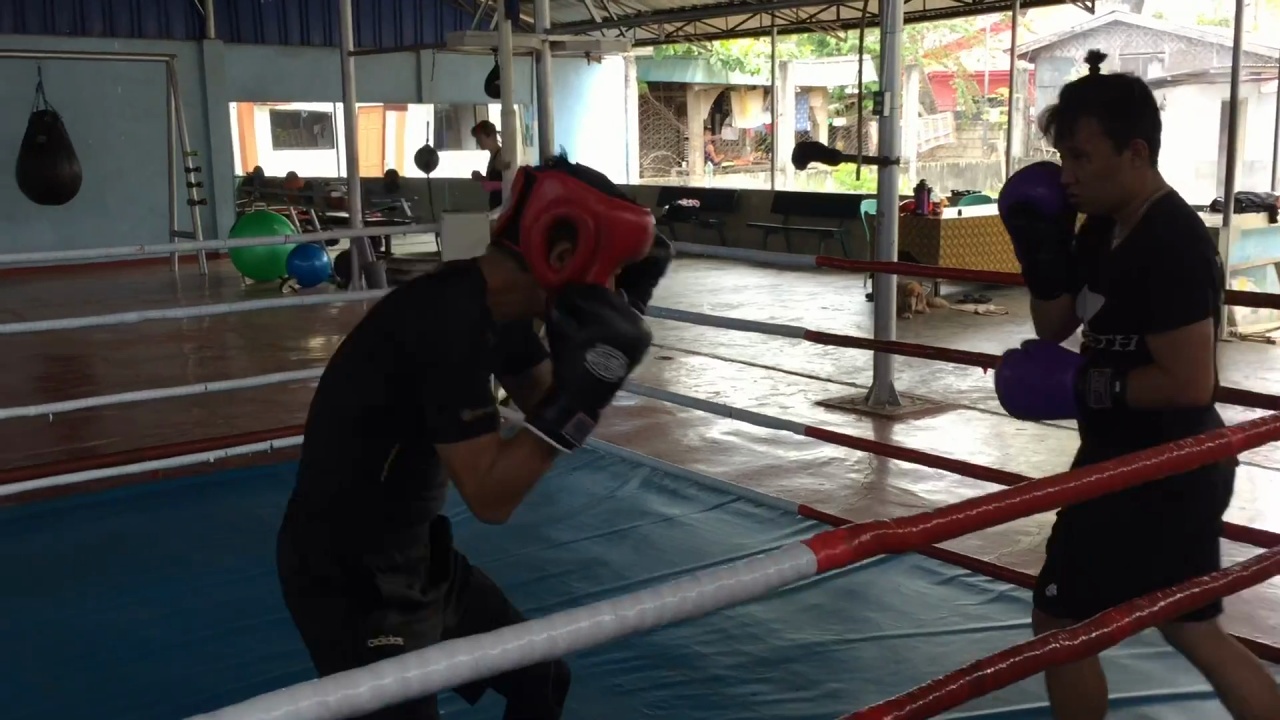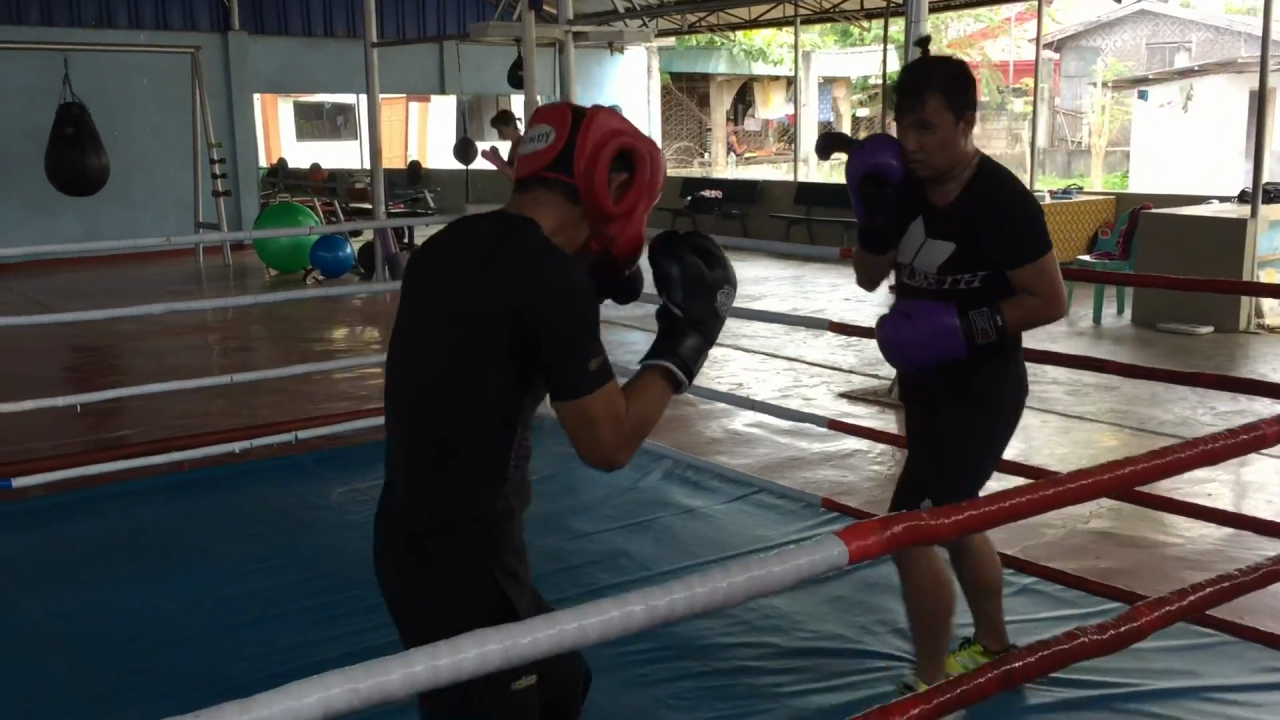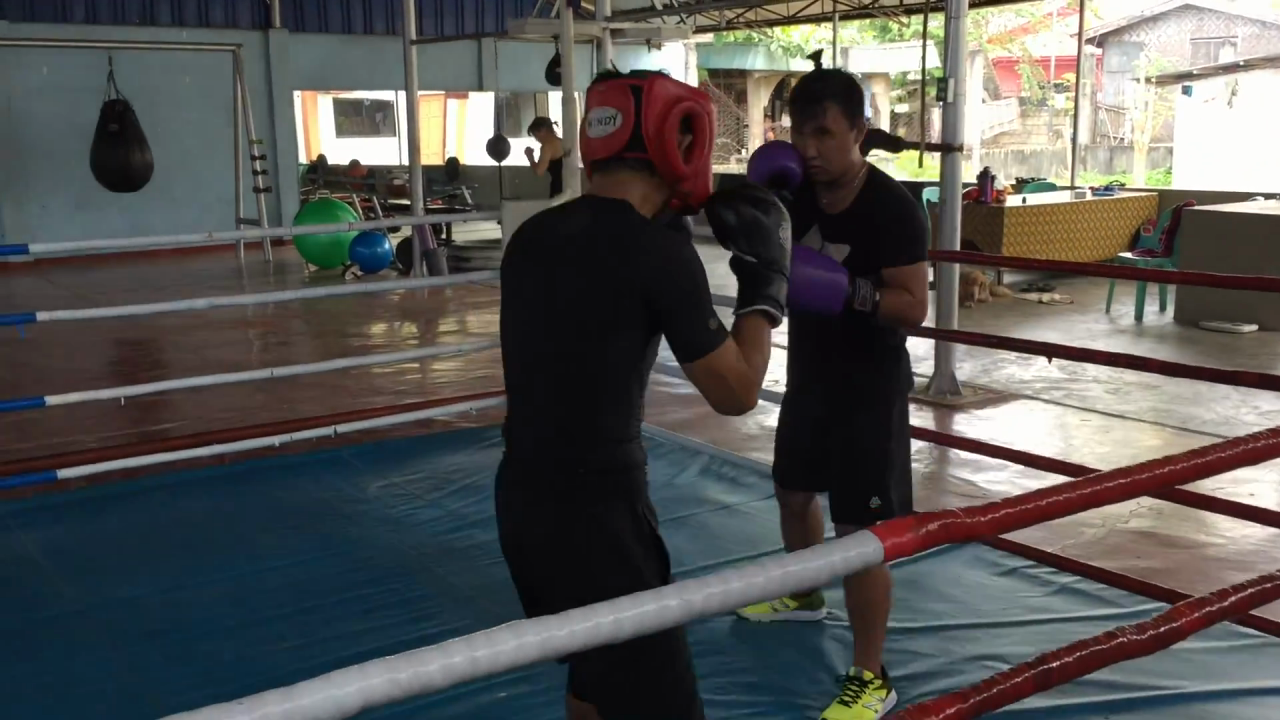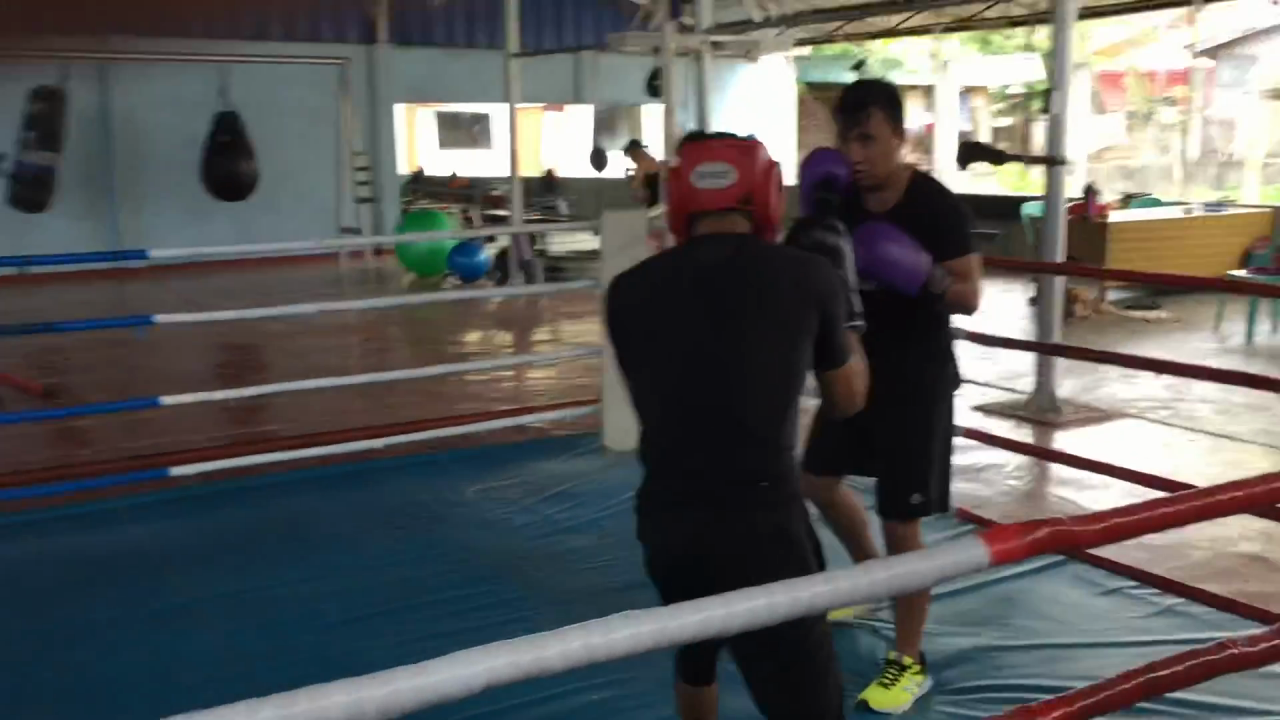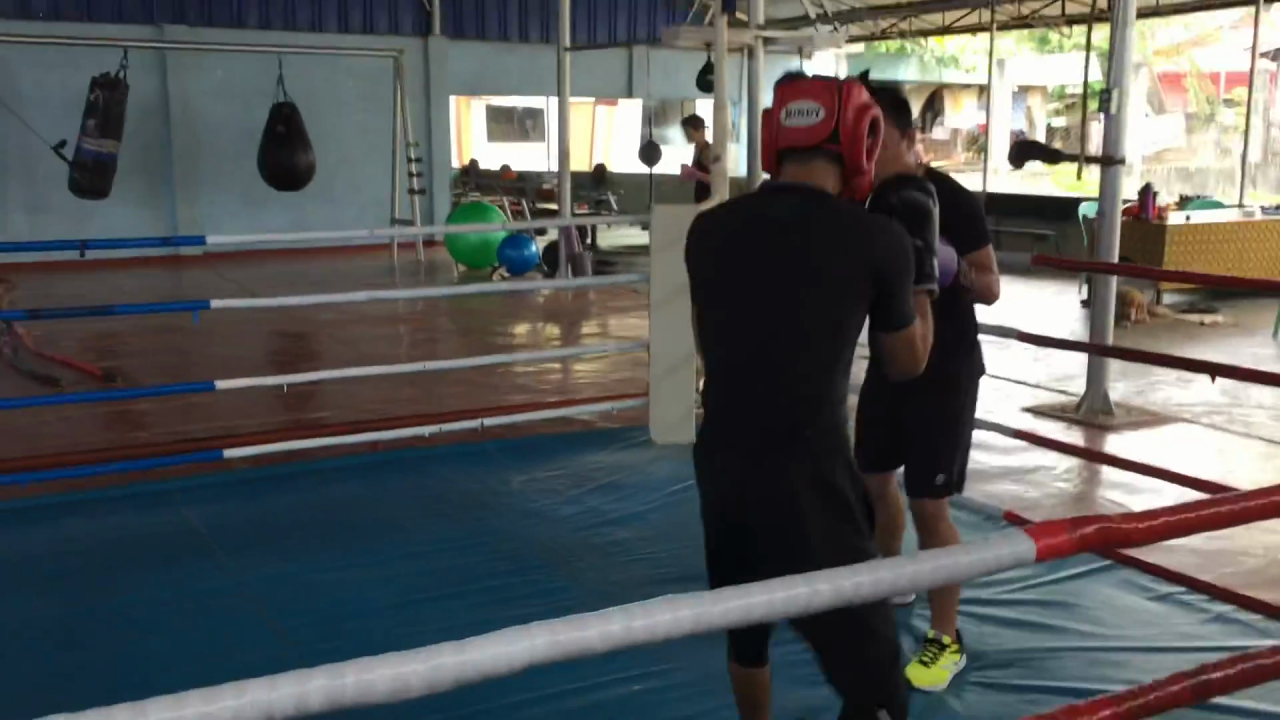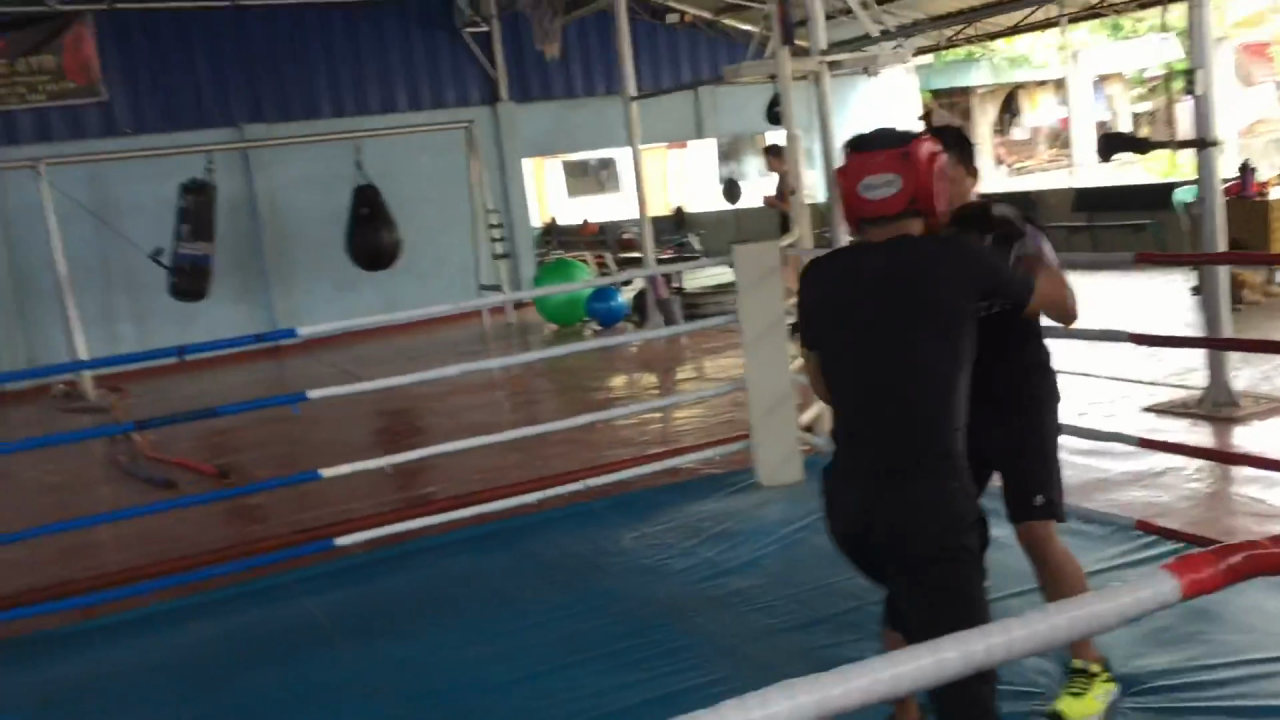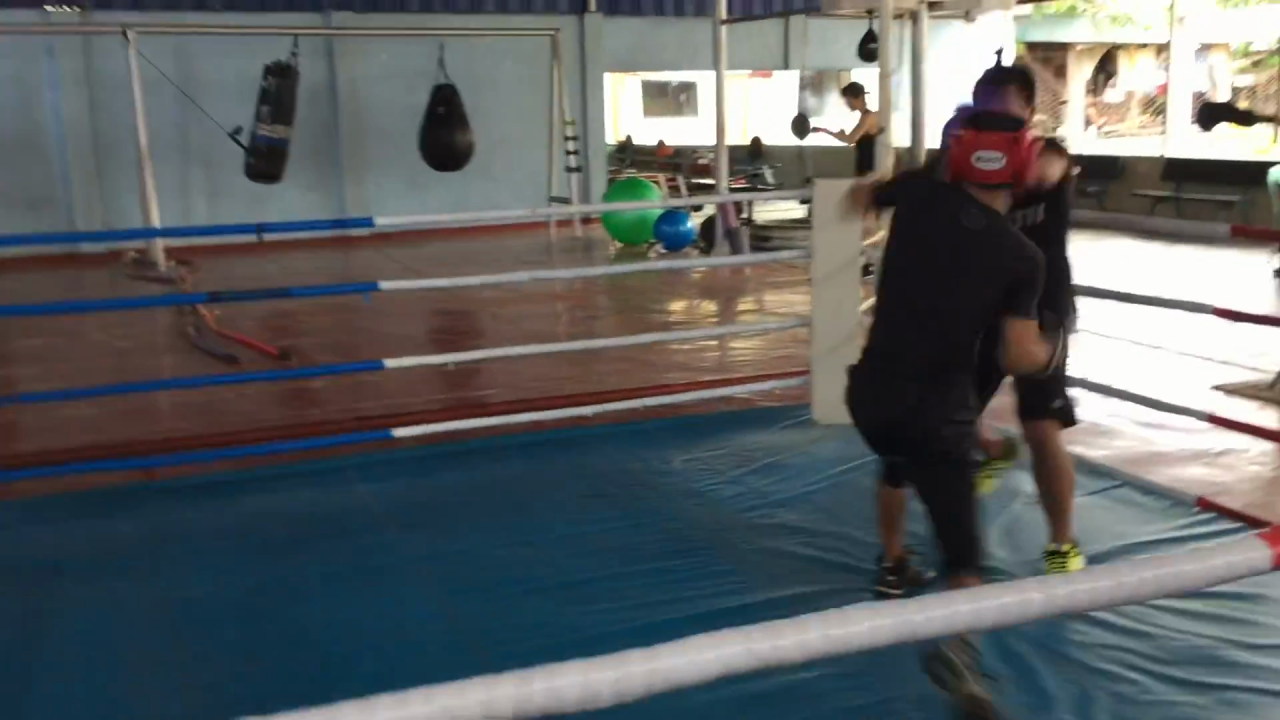
dt=0.7s
person 1, frame 1
left shoulder: (1171, 248)
right shoulder: (1104, 227)
left elbow: (1189, 384)
right elbow: (1055, 326)
left wrist: (1086, 388)
right wrist: (1041, 254)
left hip: (1153, 478)
right hip: (1179, 471)
left knee: (1057, 624)
right knee: (1193, 628)
person 1, frame 2
left shoulder: (1003, 201)
right shoulder: (901, 183)
left elbow: (1049, 300)
right elbow: (867, 275)
left wrist: (968, 328)
right wrist: (872, 220)
left hip: (979, 391)
right hip: (927, 386)
left ankle: (930, 684)
right ankle: (990, 648)
person 1, frame 3
left shoulder: (892, 207)
right shoulder: (796, 192)
left elbow: (914, 306)
left wrist: (848, 293)
left hip: (870, 384)
right hip: (808, 371)
left knee: (859, 531)
right knee: (793, 493)
right ankle: (803, 593)
person 1, frame 4
left shoulder: (937, 205)
right shoulder: (841, 197)
left elbow: (969, 297)
left wrist: (926, 277)
left hip: (918, 379)
right hip: (856, 366)
left knee: (900, 524)
right knee: (818, 480)
left ankle: (908, 662)
person 1, frame 5
left shoulder: (952, 201)
right shoulder: (867, 199)
left elbow: (990, 286)
left wrist: (950, 270)
left hip: (946, 364)
left knee: (929, 502)
right knee: (875, 476)
left ankle: (946, 640)
person 1, frame 6
left shoulder: (1008, 231)
left wrist: (1045, 277)
left hip: (1019, 398)
right hip: (961, 396)
left knee: (1035, 530)
left ankle: (1090, 667)
person 1, frame 7
left shoulder: (1046, 155)
left elbow: (1046, 171)
left hip: (1042, 311)
left knee: (1042, 432)
left ankle: (1064, 546)
right ankle: (995, 452)
person 2, frame 1
left shoulder: (488, 305)
right shoulder: (449, 323)
left elbow: (551, 398)
right elbow: (491, 497)
left wrist: (621, 308)
right wrist: (587, 390)
left hip: (406, 546)
right hip: (345, 564)
person 2, frame 2
left shoulder: (452, 247)
right shoulder: (549, 275)
right elbow: (607, 443)
right wrist: (687, 334)
left hip: (417, 534)
right hip: (461, 561)
person 2, frame 3
left shoulder: (531, 237)
right shoulder: (657, 251)
right elbow: (734, 392)
right wrist: (765, 280)
left hip: (524, 500)
right hip: (595, 512)
left knee: (598, 663)
person 2, frame 4
left shoulder: (630, 289)
right shoulder: (808, 275)
right elbow: (847, 401)
left hip: (665, 520)
right hip: (762, 528)
left knee: (699, 643)
person 2, frame 5
left shoulder: (709, 229)
right shoulder: (876, 239)
right elbow: (907, 363)
right wrist: (920, 256)
left hip: (720, 468)
right hip: (808, 479)
left knee: (748, 622)
person 2, frame 6
left shoulder: (820, 277)
right shoulder: (958, 261)
right elbow: (1056, 301)
left hip: (848, 501)
right hip: (931, 501)
left knee: (905, 594)
person 2, frame 7
left shoulder: (928, 199)
right shoulder: (1020, 256)
left elbow: (858, 198)
right elbow: (1019, 358)
right wrist: (1051, 347)
left hip: (869, 392)
right hip: (935, 406)
left knee: (898, 454)
right knee: (960, 555)
left ankle: (892, 566)
right ankle: (950, 636)
